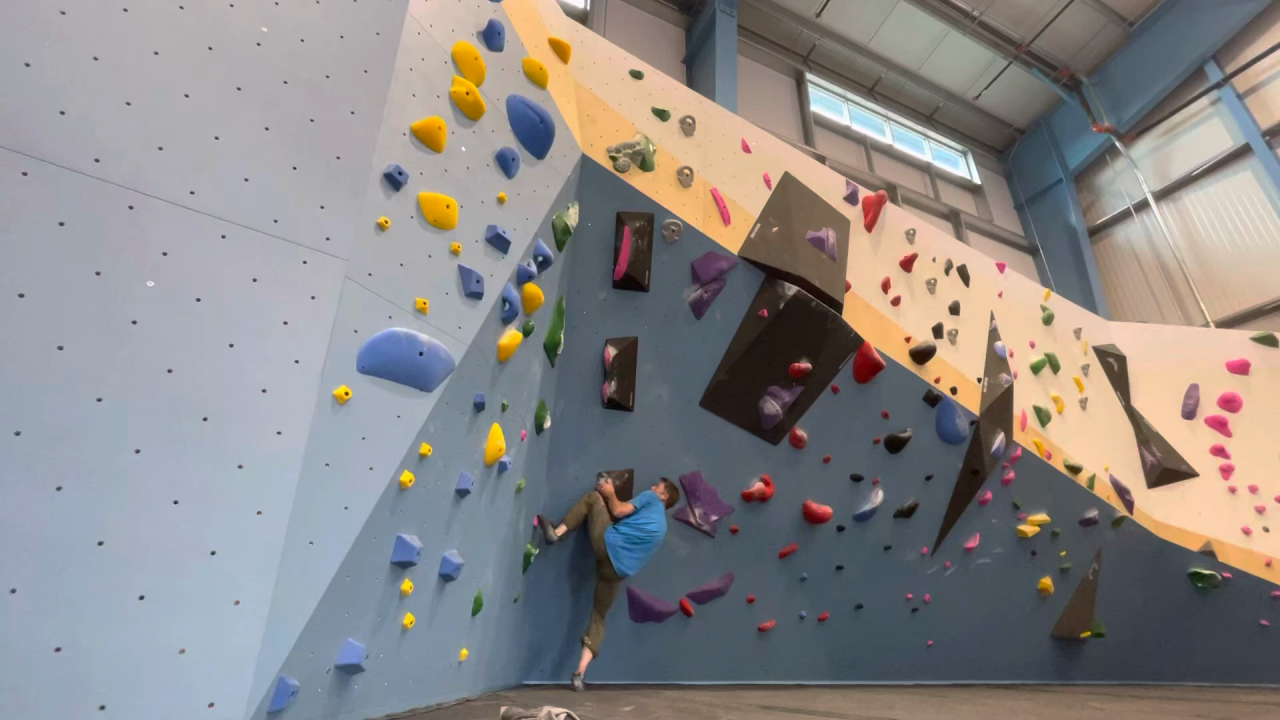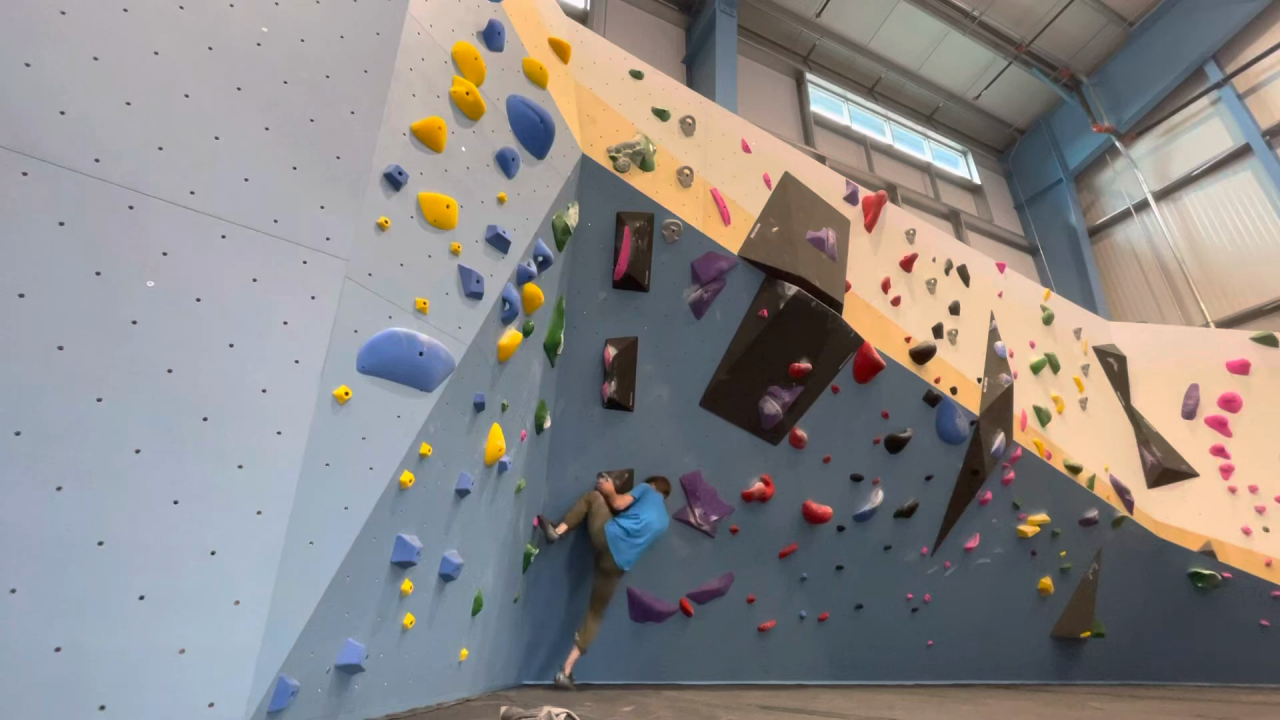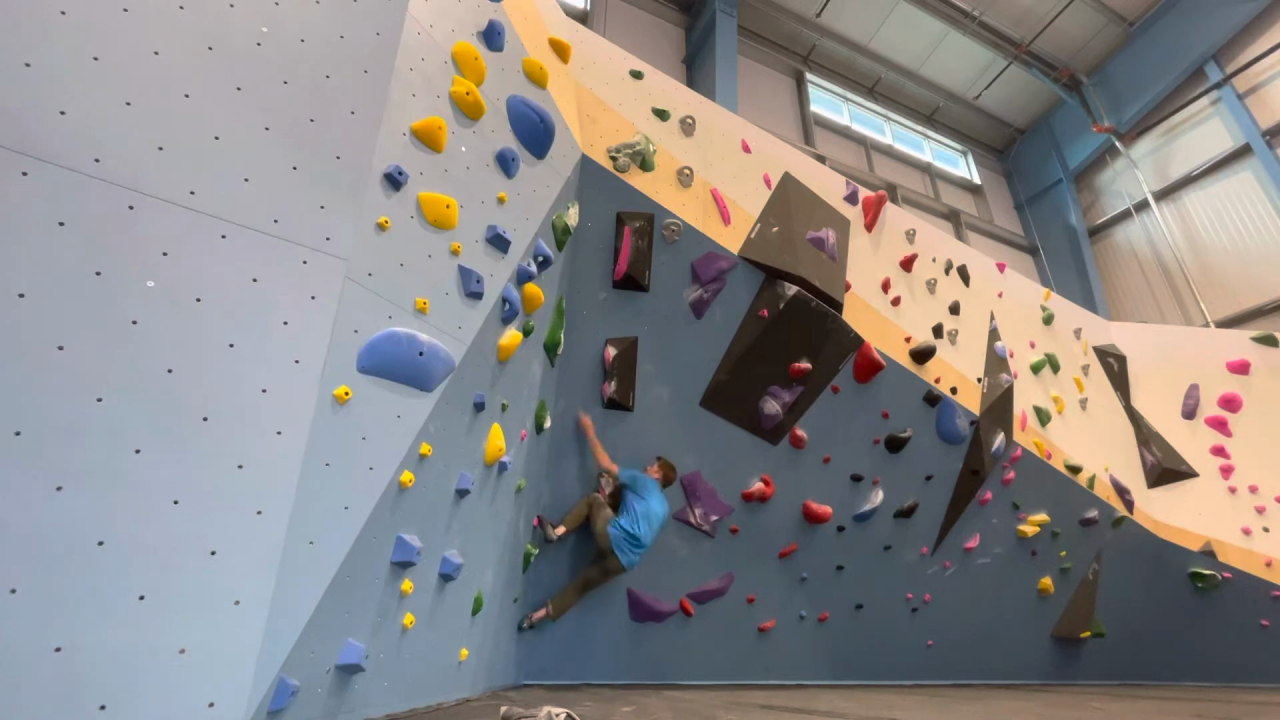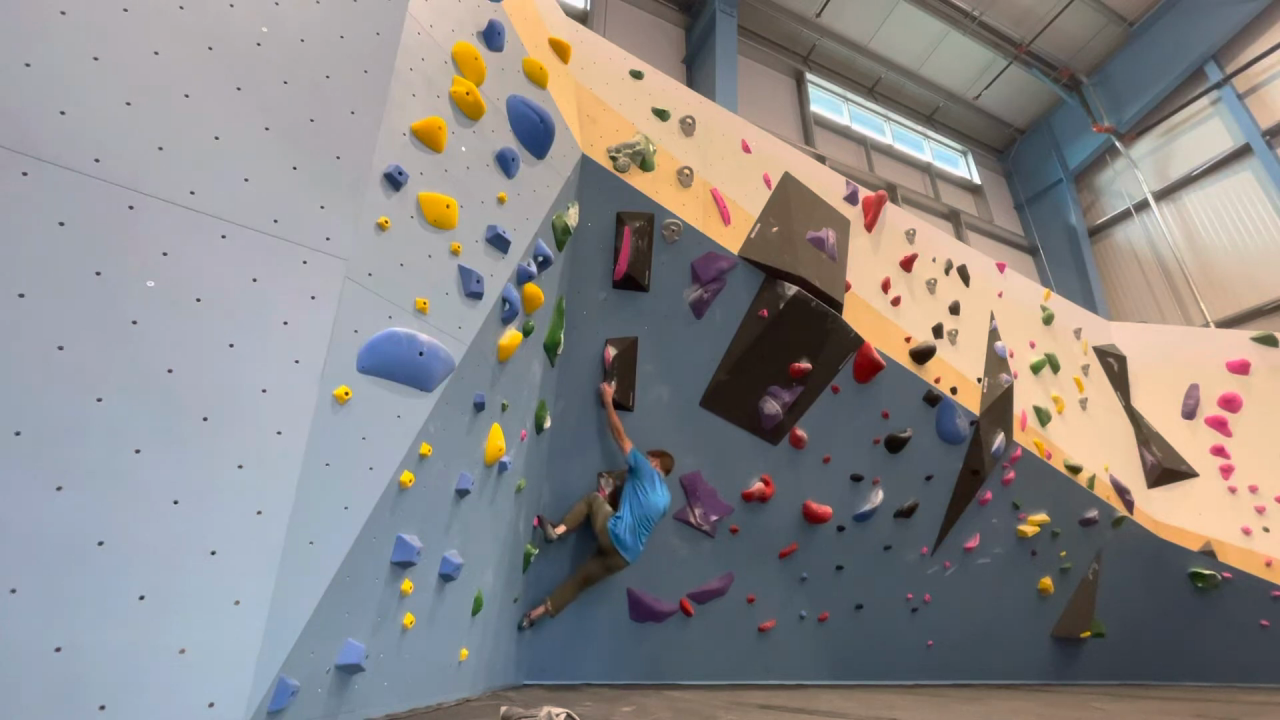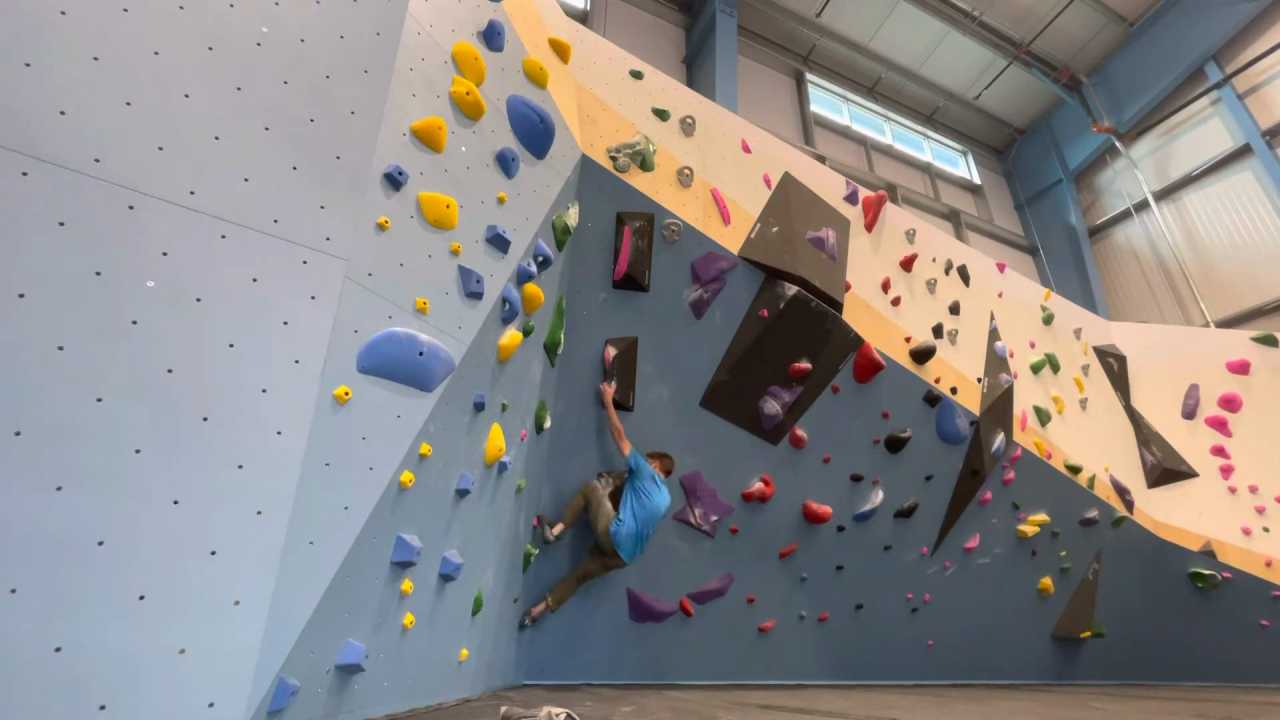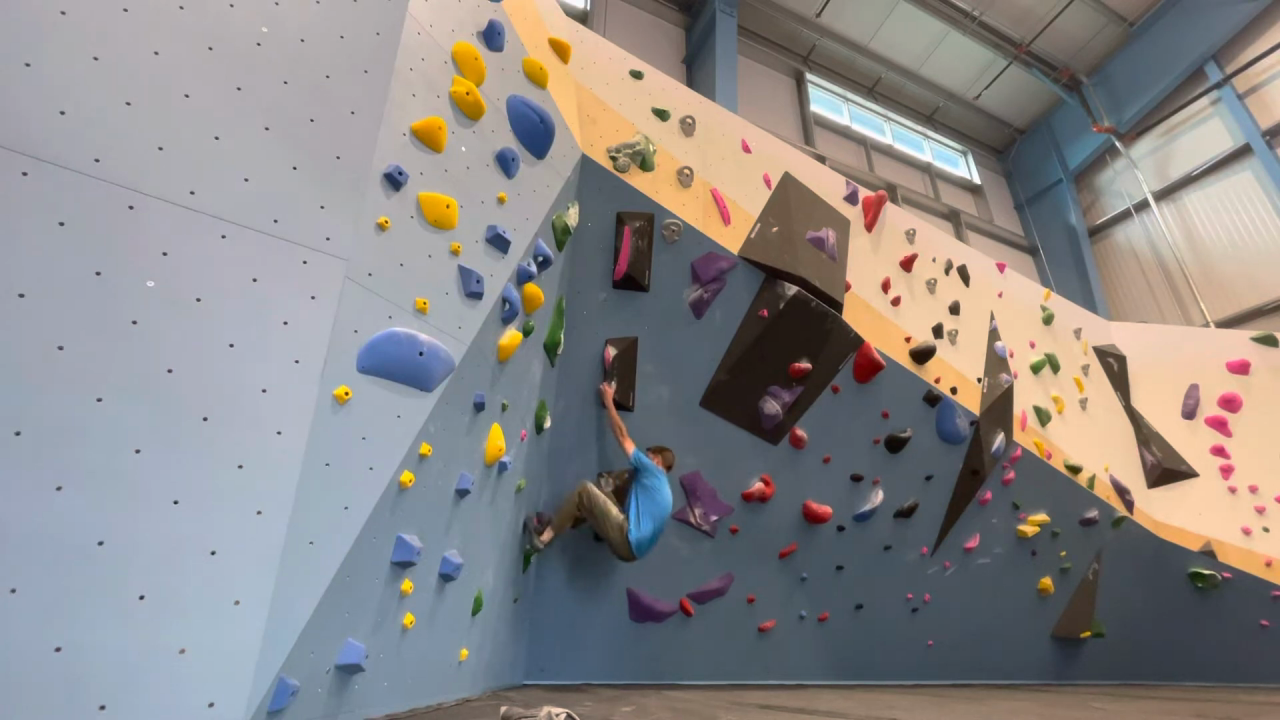
dt=0.7s
person 1, frame 1
left shoulder: (650, 498)
right shoulder: (661, 527)
left elbow: (619, 511)
left wrist: (609, 493)
left hip: (607, 542)
right hip: (618, 568)
left knee: (594, 497)
right knee: (599, 615)
left ankle: (556, 531)
right ankle: (580, 672)
person 1, frame 2
left shoulder: (647, 489)
right shoulder: (664, 521)
left elbow: (618, 504)
left wrist: (610, 491)
left hip: (609, 537)
right hip: (619, 563)
left knee: (593, 496)
right knee: (595, 613)
left ankle: (557, 531)
right ankle: (566, 669)
person 1, frame 3
left shoulder: (642, 480)
right shoulder: (663, 508)
left elbow: (604, 464)
left wrist: (589, 430)
right wrist: (612, 493)
left hip: (613, 539)
right hip: (625, 560)
left knee: (593, 499)
right knee: (581, 584)
left ankle: (557, 531)
right ankle: (542, 614)
person 1, frame 4
left shoulder: (644, 470)
right shoulder: (665, 497)
left elbow: (620, 435)
left wrist: (608, 401)
right wrist: (616, 492)
left hip: (614, 535)
right hip: (627, 554)
left knee: (593, 498)
right knee: (580, 579)
left ankle: (558, 530)
right ankle: (540, 610)
person 1, frame 5
left shoulder: (645, 472)
right shoulder: (665, 498)
left elbow: (620, 437)
left wrist: (608, 401)
left hip: (613, 537)
right hip: (625, 556)
left knee: (591, 487)
right knee: (580, 574)
left ankle: (555, 530)
right ankle: (539, 609)
person 1, frame 6
left shoulder: (650, 470)
right shoulder: (663, 487)
left elbow: (622, 435)
left wrist: (608, 401)
left hip: (626, 541)
right hip: (630, 547)
left knee: (585, 489)
right knee: (591, 504)
left ankle: (544, 538)
right ankle: (550, 531)
